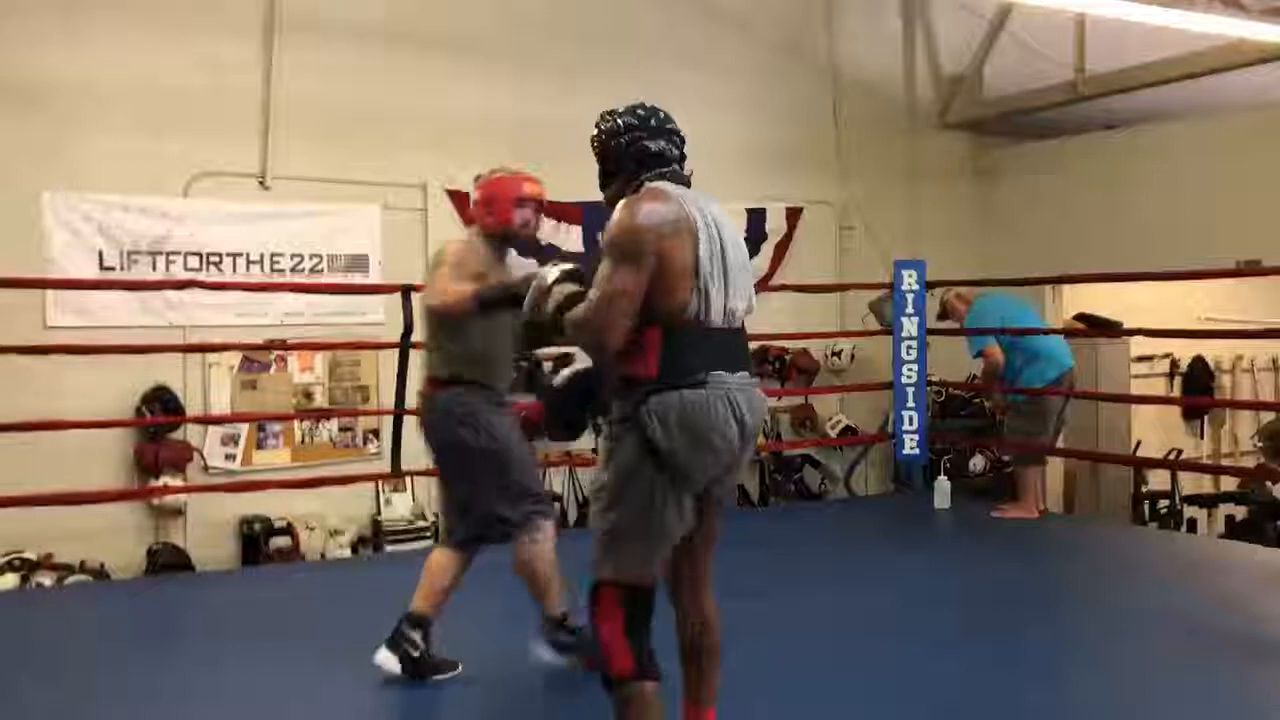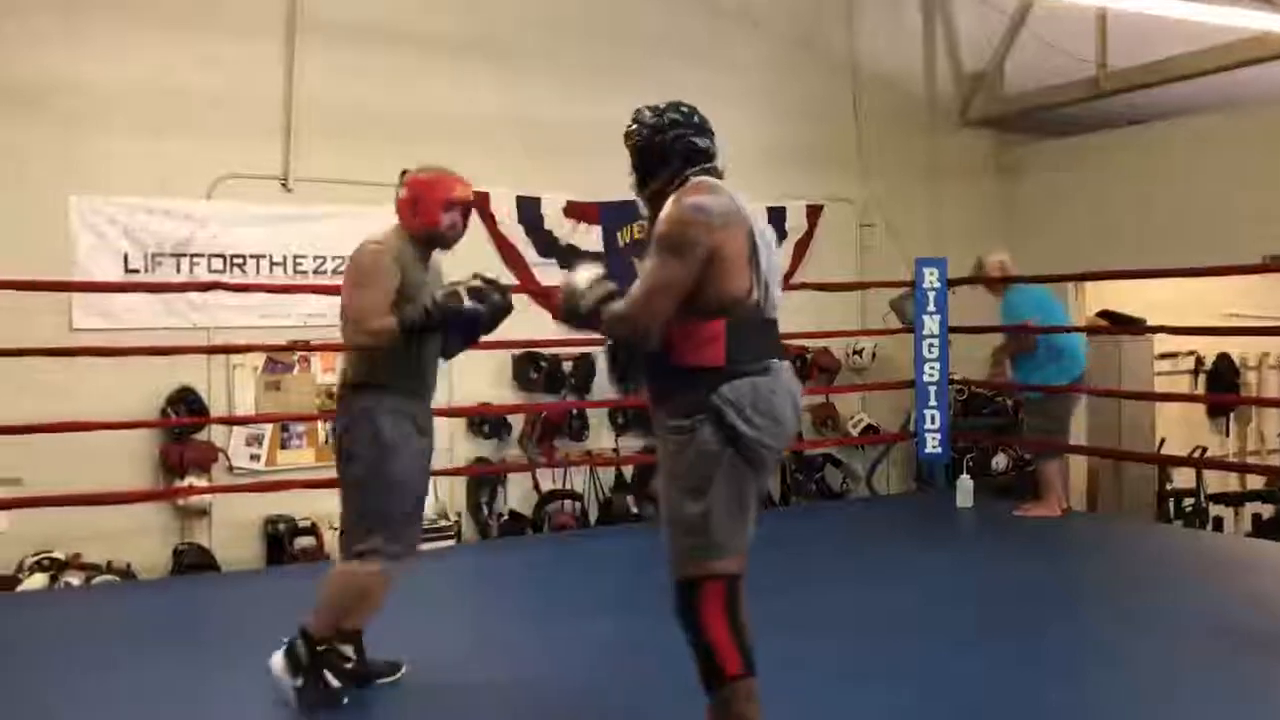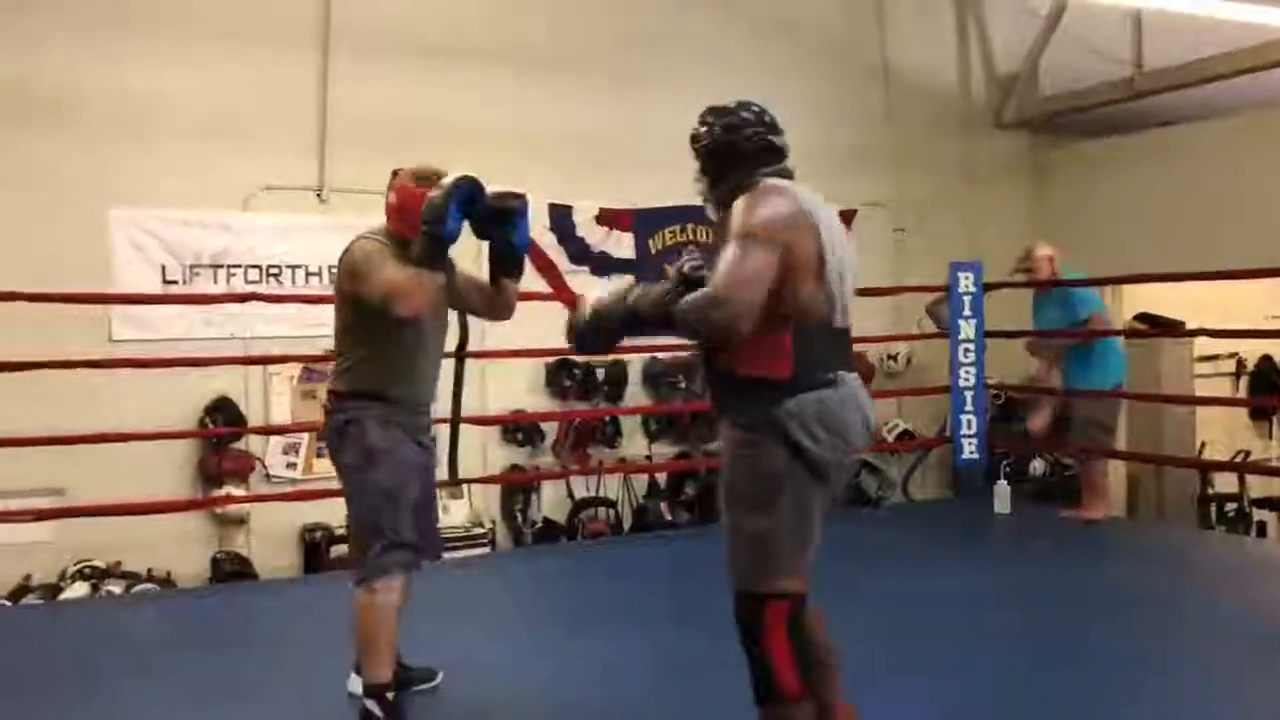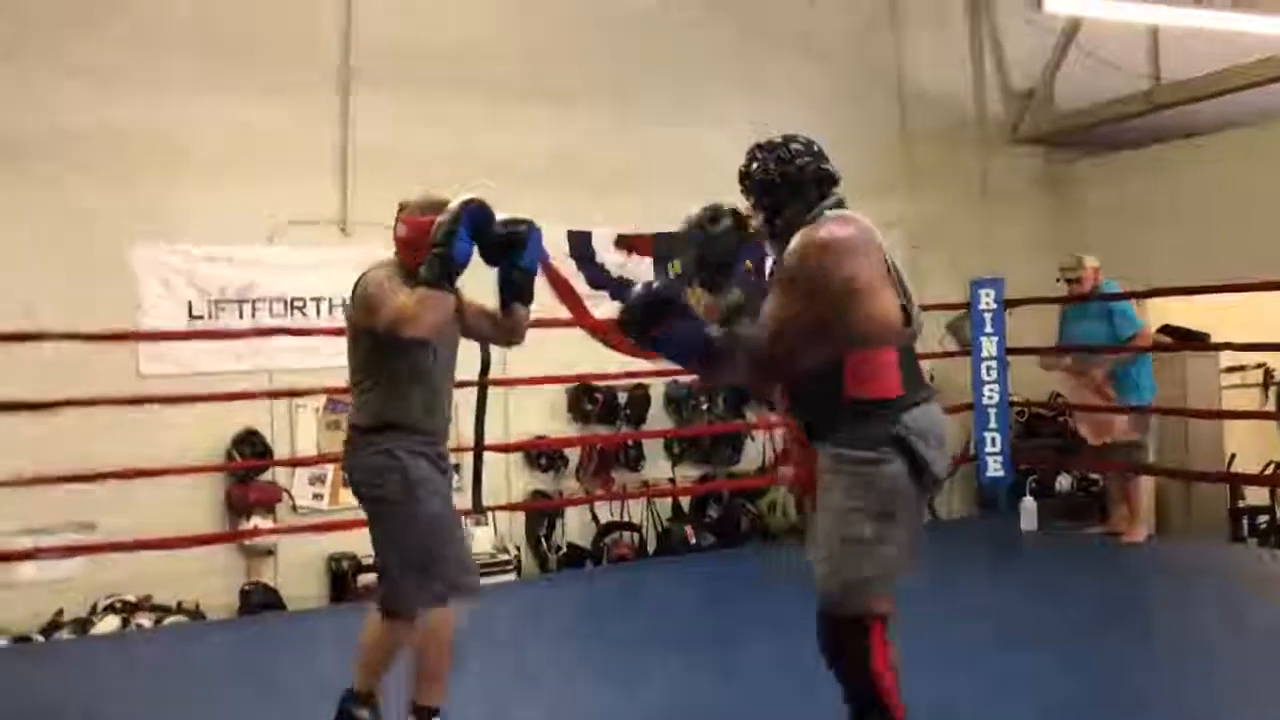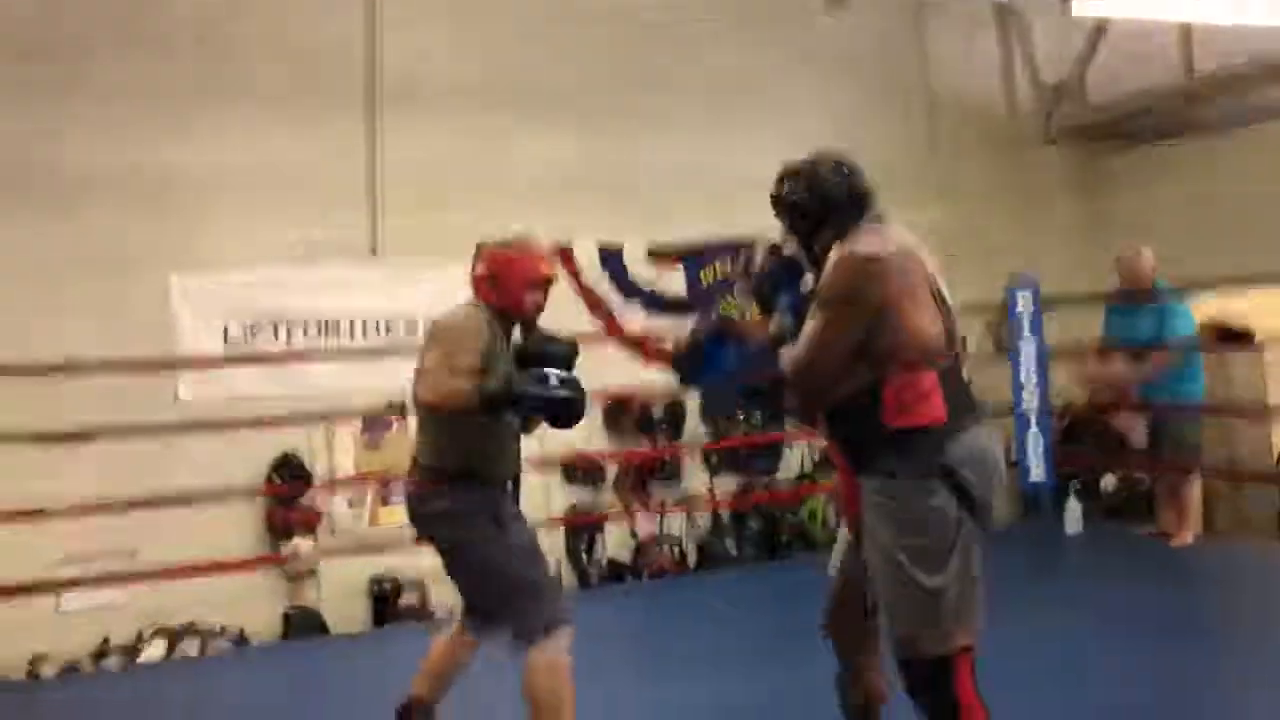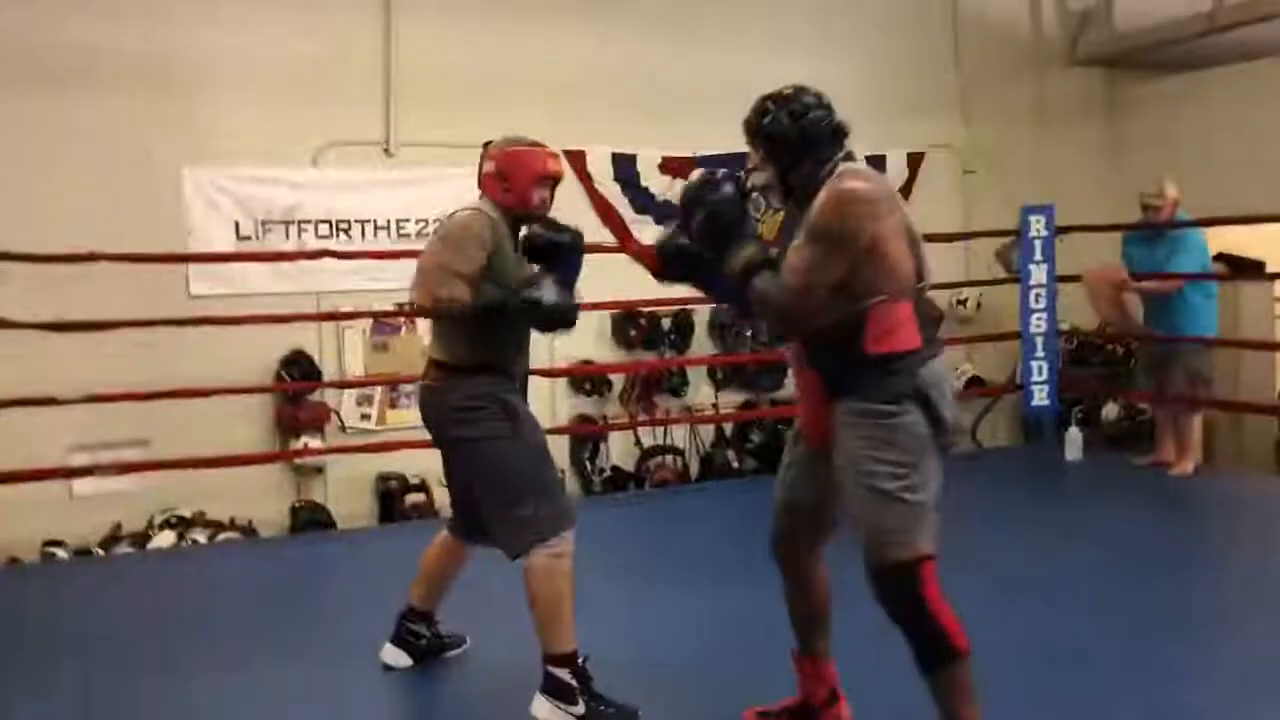
dt=0.4s
person 1, frame 1
left shoulder: (643, 211)
right shoulder: (712, 215)
left elbow: (603, 333)
left wrist: (558, 299)
left hip: (670, 415)
right hip: (731, 404)
left knee: (618, 603)
right knee: (691, 578)
person 1, frame 2
left shoulder: (692, 205)
right shoulder: (729, 210)
left elbow: (641, 325)
left wrist: (591, 297)
right wrist: (618, 301)
left hip: (718, 411)
right hip: (750, 398)
left knee: (704, 594)
right knee: (718, 582)
person 1, frame 3
left shoulder: (765, 205)
right shoulder: (804, 210)
left elbow: (730, 312)
left wrist: (639, 306)
right wrist: (694, 290)
left hip: (786, 418)
right hip: (825, 405)
left knee: (767, 608)
right knee: (786, 592)
person 1, frame 4
left shoulder: (825, 241)
right shoulder: (827, 245)
left elbow: (763, 358)
right elbow: (774, 369)
right wrist: (683, 335)
left hip: (878, 446)
right hip: (864, 445)
left knee: (850, 630)
right knee: (858, 619)
person 1, frame 5
left shoulder: (860, 258)
right shoulder: (876, 255)
left elbow: (808, 384)
right elbow: (829, 389)
right wrist: (767, 356)
left hip: (924, 474)
right hip: (898, 472)
left knee: (932, 665)
right knee: (846, 627)
person 1, frame 6
left shoulder: (847, 198)
right shoulder: (822, 200)
left elbow: (787, 308)
right elbow: (774, 293)
left wrist: (732, 246)
right wrist: (710, 267)
left hip: (889, 400)
right hip: (840, 399)
left knee: (900, 576)
right knee: (791, 542)
person 2, frame 1
left shoulder: (494, 262)
right shoulder: (464, 252)
left elbow: (502, 329)
right elbow: (438, 300)
right wrist: (514, 291)
left hip: (468, 403)
right hip: (464, 404)
left knee: (466, 532)
right knee: (530, 512)
left ankle: (405, 644)
right ankle: (559, 627)
person 2, frame 2
left shoulder: (428, 264)
right shoulder: (379, 255)
left elbow: (433, 345)
right elbow: (360, 330)
left wrist: (463, 321)
right wrist: (426, 318)
left hip: (408, 411)
right hip: (377, 411)
left knee: (384, 541)
right knee: (379, 545)
left ankle: (343, 653)
right ankle: (304, 652)
person 2, frame 3
left shoulder: (437, 266)
right shoulder: (367, 253)
left elbow: (499, 307)
right elbow: (407, 302)
left wrist: (507, 246)
right wrist: (437, 235)
left hip: (410, 421)
right hip: (367, 421)
left knee: (404, 551)
right knee: (385, 558)
left ankle: (377, 664)
person 2, frame 4
left shoulder: (441, 293)
right shoulder: (379, 284)
left elbow: (509, 333)
right elbow: (417, 325)
left wrist: (517, 273)
right wrist: (445, 259)
left hip: (421, 453)
right hip: (389, 455)
left knee: (404, 597)
right knee: (445, 588)
person 2, frame 5
left shoulder: (496, 336)
right shoulder: (466, 326)
left elbow: (517, 418)
right elbow: (434, 391)
left wrist: (543, 377)
right wrist: (516, 391)
left hip: (472, 494)
right hip: (460, 498)
left knee: (485, 614)
right knee: (548, 627)
person 2, frame 6
left shoulder: (510, 236)
right shoulder: (473, 224)
left elbow: (539, 313)
right elbow: (428, 295)
left wrist: (557, 269)
right wrist: (507, 301)
left hip: (470, 394)
right hip: (476, 396)
left knee: (470, 525)
right knee: (551, 533)
left ankle: (412, 633)
person 3, frame 1
left shoulder: (975, 317)
right shoulder: (996, 300)
left elbow: (995, 360)
left wrist: (992, 388)
right wrist: (999, 385)
left hip: (1039, 376)
right hip: (1060, 367)
left knee: (1024, 443)
right knee: (1035, 442)
left ankle: (1027, 505)
right ankle: (1036, 500)
person 3, frame 2
left shoulder: (1015, 295)
right shoulder: (1027, 289)
left elbow: (1030, 337)
left wrist: (1001, 353)
right wrist: (1004, 355)
left hip: (1053, 374)
right hip: (1066, 368)
left knee: (1043, 439)
right knee: (1051, 438)
left ankle: (1050, 503)
right ankle: (1058, 497)
person 3, frame 3
left shoulder: (1074, 289)
right shoulder: (1042, 295)
left elbow: (1101, 326)
right elbow: (1045, 339)
left wrist: (1059, 346)
right wrist: (1038, 346)
left hip: (1098, 375)
right hip: (1074, 377)
left knee: (1090, 439)
right knee: (1080, 439)
left ankle: (1100, 502)
right ankle: (1090, 501)
person 3, frame 4
left shoulder: (1114, 301)
right shoulder: (1070, 309)
left elbow: (1144, 340)
right elbow: (1064, 348)
left wrist: (1106, 366)
right wrist: (1055, 360)
left hip: (1127, 392)
right hip: (1094, 394)
left knee: (1127, 458)
right knee: (1106, 458)
left ankle: (1139, 522)
right ankle: (1117, 518)
person 3, frame 5
left shoulder: (1169, 301)
right shoulder: (1117, 303)
left elbow: (1174, 351)
right elbow: (1110, 345)
left wrist: (1132, 373)
right wrist: (1095, 367)
left hip: (1178, 391)
right hip: (1144, 393)
left knee: (1180, 460)
right knee: (1156, 459)
left ankle: (1188, 525)
right ankle: (1166, 520)
person 3, frame 6
left shoulder: (1189, 235)
right shoulder: (1135, 235)
left elbow: (1173, 282)
right elbow: (1125, 276)
left wrist: (1134, 286)
right wrist: (1107, 288)
left hip: (1190, 327)
right hip: (1156, 325)
left knee: (1186, 394)
right knee: (1158, 391)
left ankle: (1189, 456)
right ankle: (1164, 450)
